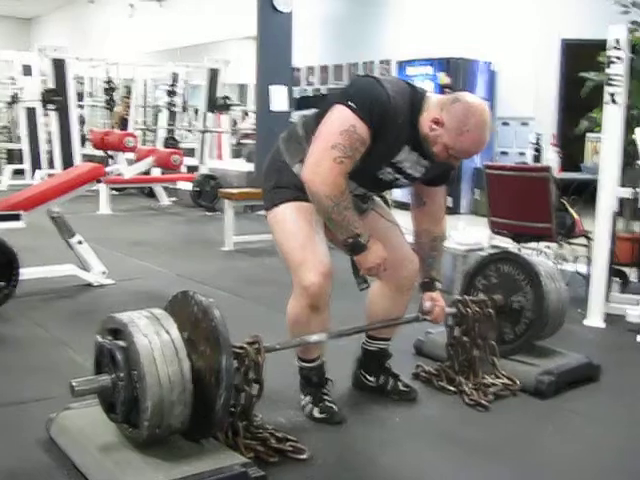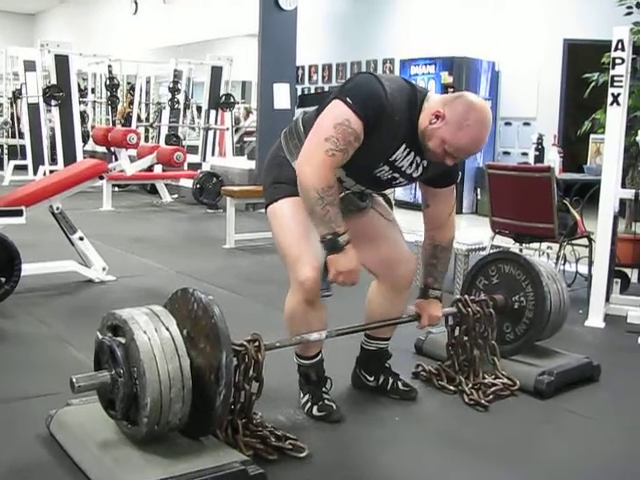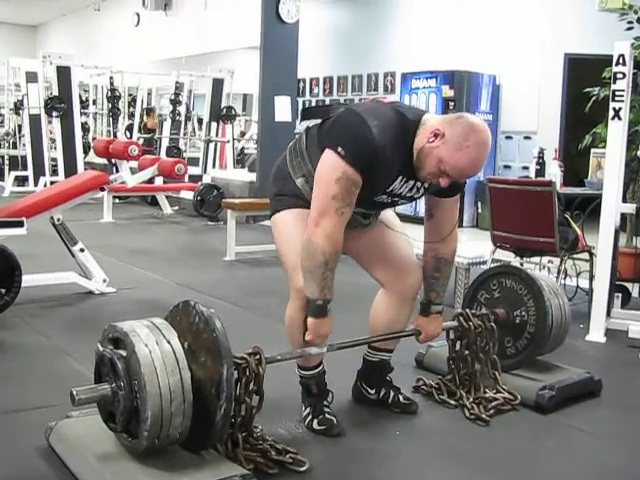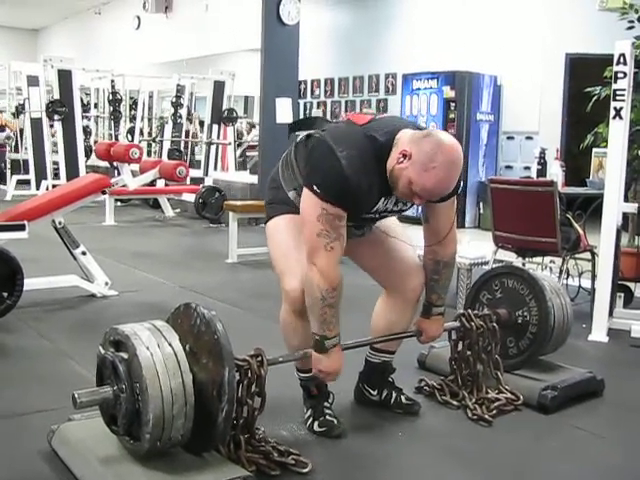
dt=1s
person 1, frame 1
left shoulder: (439, 156)
right shoulder: (376, 100)
left elbow: (430, 222)
right elbow: (319, 176)
left wrist: (430, 284)
right wrist: (361, 243)
left hip: (350, 190)
right hip: (297, 179)
left knee: (404, 269)
right knee: (314, 279)
left ankle: (372, 368)
right ankle: (312, 383)
person 1, frame 2
left shoulder: (444, 161)
right shoulder: (375, 97)
left elbow: (440, 226)
right elbow: (312, 168)
left wrist: (431, 294)
right wrist: (339, 245)
left hip: (351, 190)
right hip: (296, 177)
left knee: (402, 268)
right knee: (310, 276)
left ankle: (371, 367)
right ankle: (311, 381)
person 1, frame 3
left shoulder: (450, 161)
right shoulder: (367, 133)
left elbow: (441, 238)
right elbow: (324, 227)
left wrist: (432, 309)
right wrist: (319, 310)
left hip: (362, 202)
right hip: (302, 188)
left knee: (407, 278)
right knee: (307, 287)
left ankle: (371, 380)
right ankle: (314, 393)
person 1, frame 4
left shoulder: (436, 169)
right shoulder: (341, 163)
left elbow: (441, 242)
right elbow: (322, 265)
left wrist: (434, 311)
right wrist: (328, 346)
left hip: (361, 208)
right hip: (296, 198)
left knee: (411, 280)
right knee: (299, 289)
left ankle: (374, 381)
right ankle: (314, 394)
